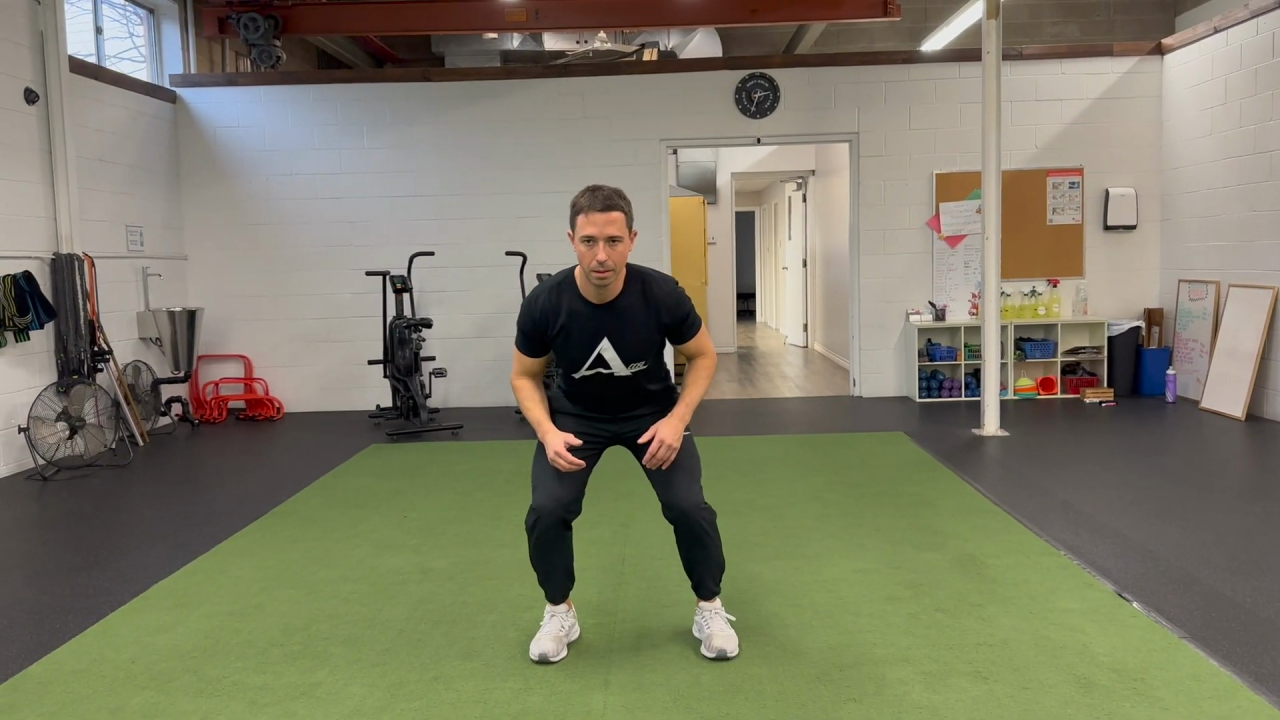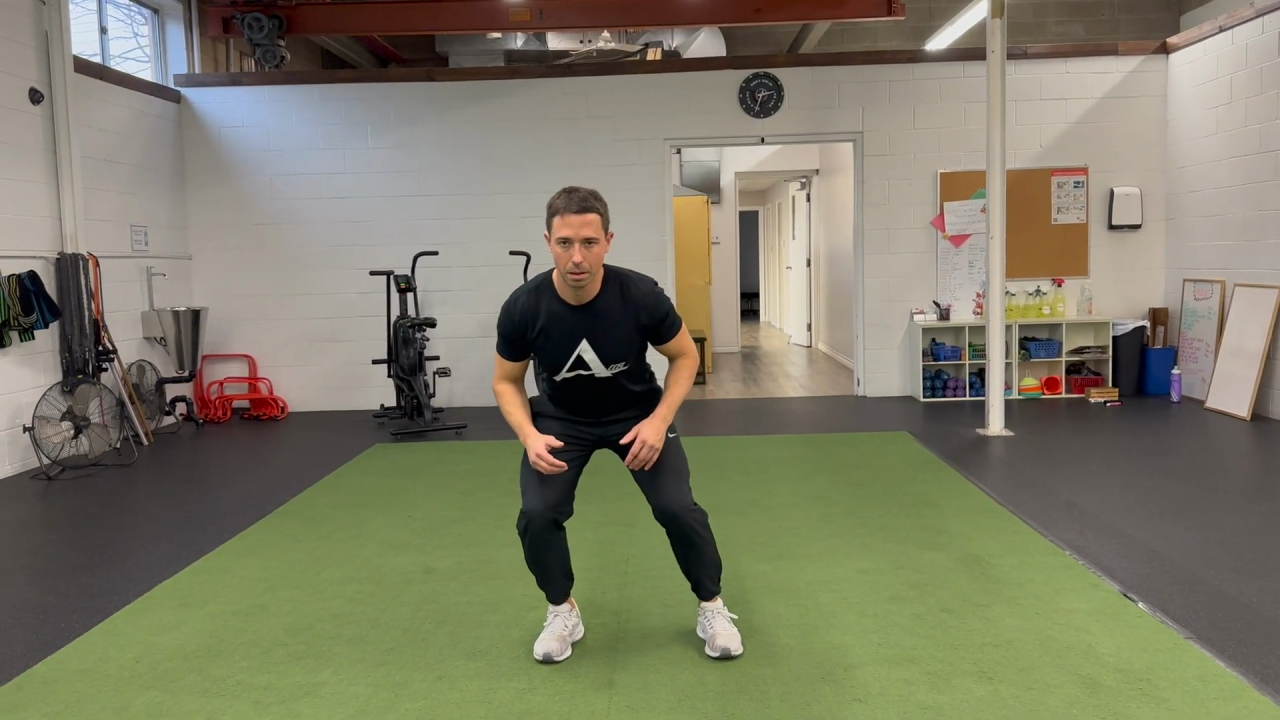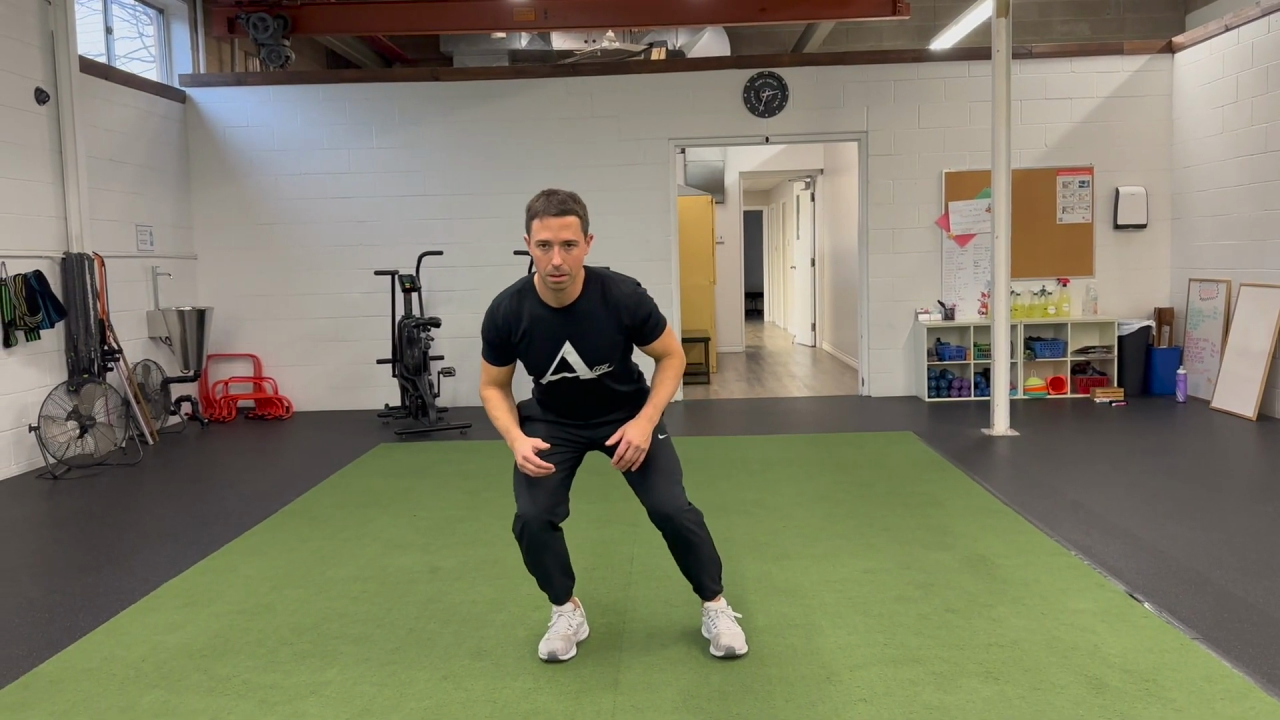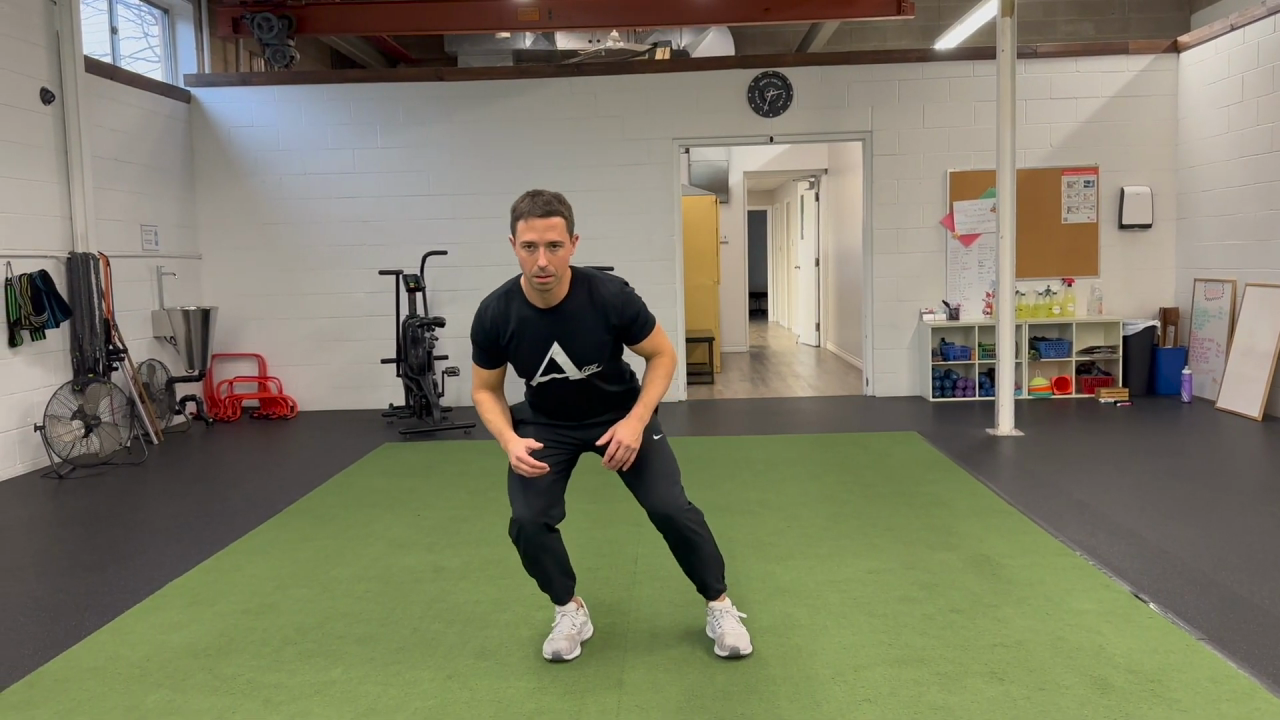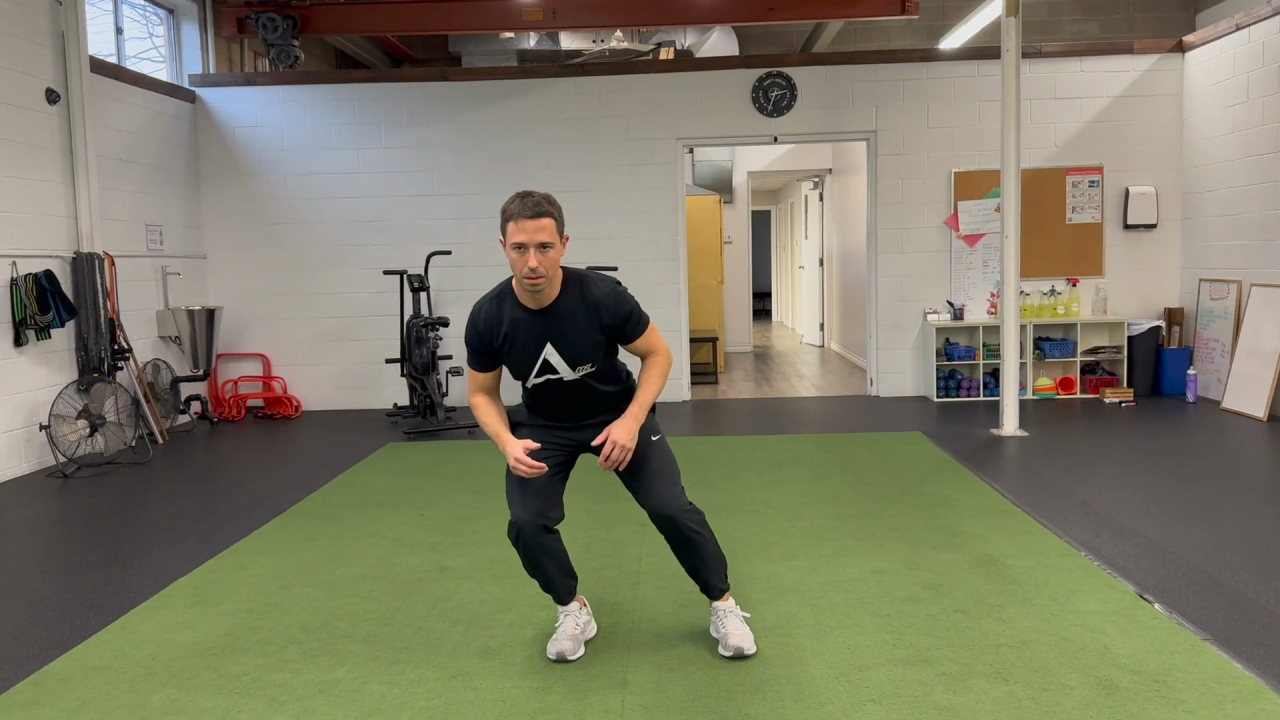
dt=0.3s
person 1, frame 1
left shoulder: (661, 295)
right shoulder: (544, 304)
left elbow: (702, 356)
right elbow: (525, 376)
left wrist: (677, 419)
right wrist: (548, 432)
left hip: (652, 411)
right hip: (575, 414)
left knee: (688, 507)
right knee: (547, 510)
left ankle: (710, 607)
right ankle: (560, 611)
person 1, frame 2
left shoulder: (640, 295)
right shoulder: (522, 308)
left elbow: (686, 356)
right elbow: (507, 381)
left wrist: (660, 420)
right wrist: (530, 435)
left hip: (637, 413)
right hip: (562, 417)
left knee: (677, 508)
right knee: (537, 514)
left ankle: (711, 607)
right ankle: (563, 611)
person 1, frame 3
left shoulder: (622, 296)
right shoulder: (506, 313)
left elbow: (672, 357)
right elbow: (494, 387)
left wrist: (645, 422)
right wrist: (517, 439)
left hip: (626, 414)
right hip: (552, 420)
left knee: (671, 509)
right knee: (533, 518)
left ankle: (715, 605)
right ankle: (567, 610)
person 1, frame 4
left shoulder: (610, 296)
right shoulder: (494, 314)
left elbow: (662, 356)
right elbow: (486, 390)
left wrist: (636, 421)
right wrist: (510, 440)
left hip: (619, 415)
right hip: (546, 423)
left knee: (670, 508)
right knee: (529, 520)
left ankle: (719, 605)
right ankle: (570, 610)
person 1, frame 5
left shoulder: (602, 296)
right shoulder: (487, 318)
left elbow: (658, 354)
right elbow: (482, 393)
left wrist: (631, 421)
right wrist: (507, 442)
left hip: (617, 414)
right hip: (543, 424)
left knee: (670, 508)
right knee: (527, 523)
left ankle: (723, 604)
right ankle: (573, 610)
